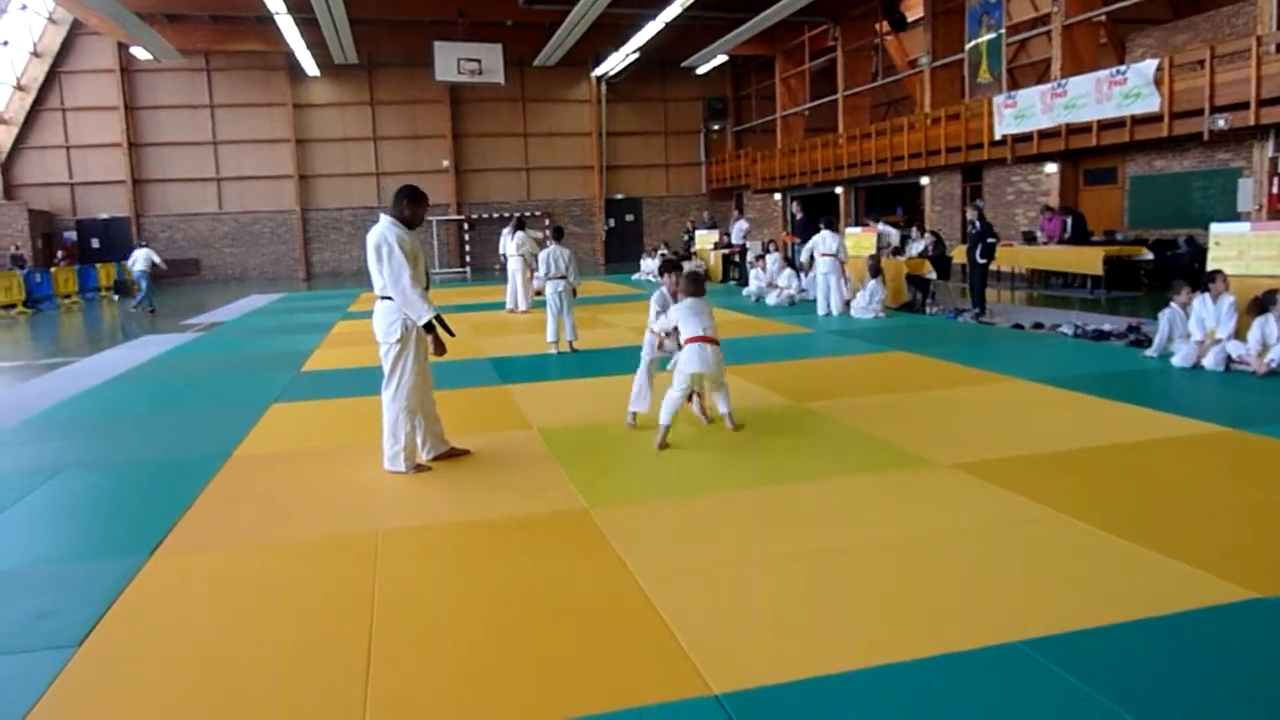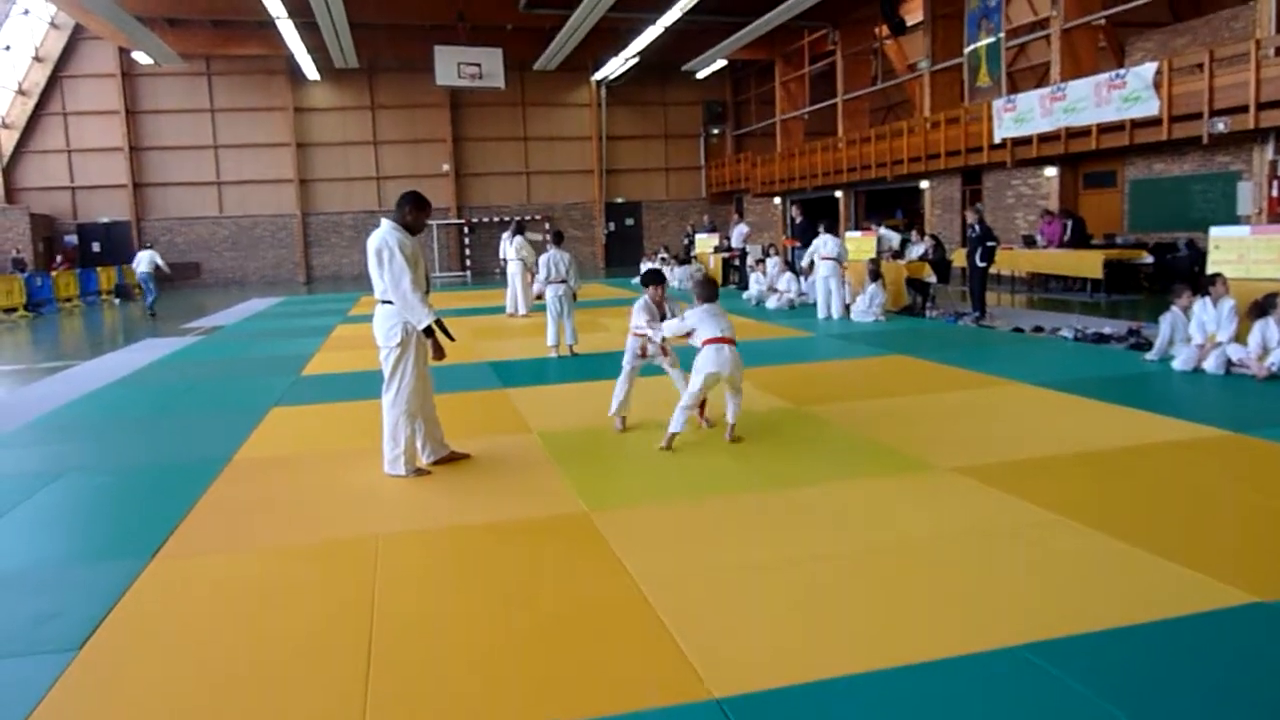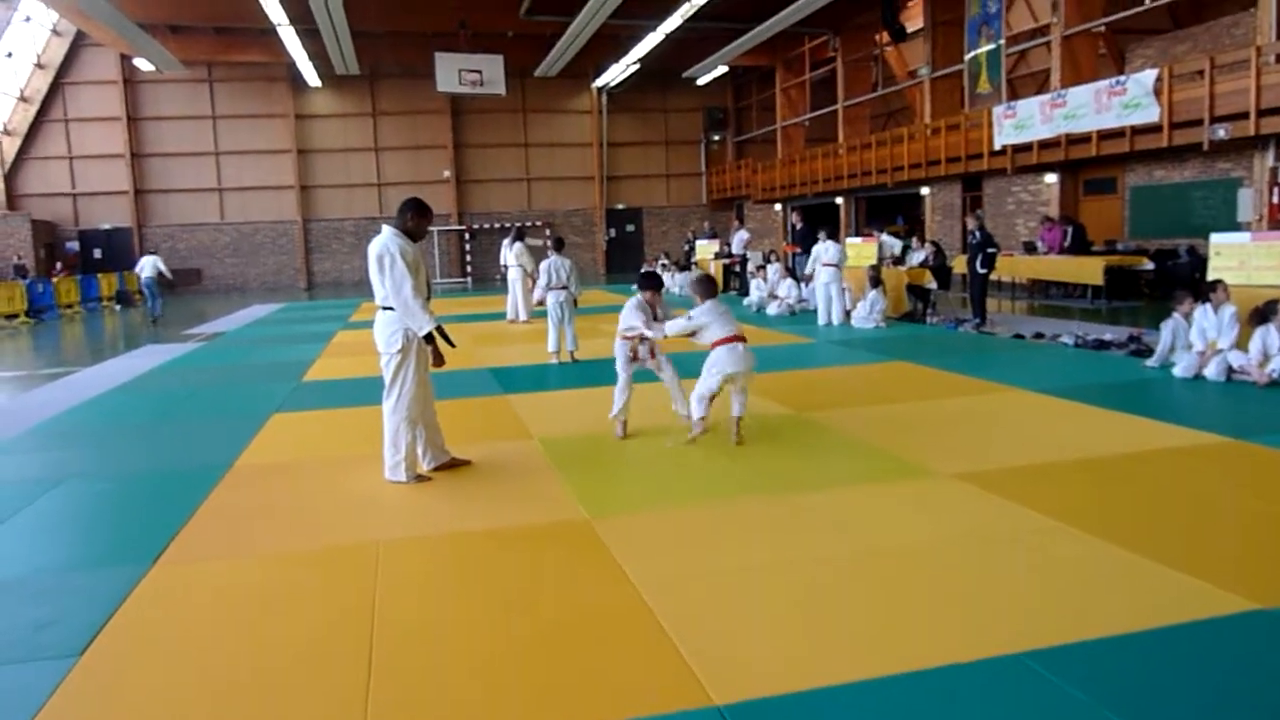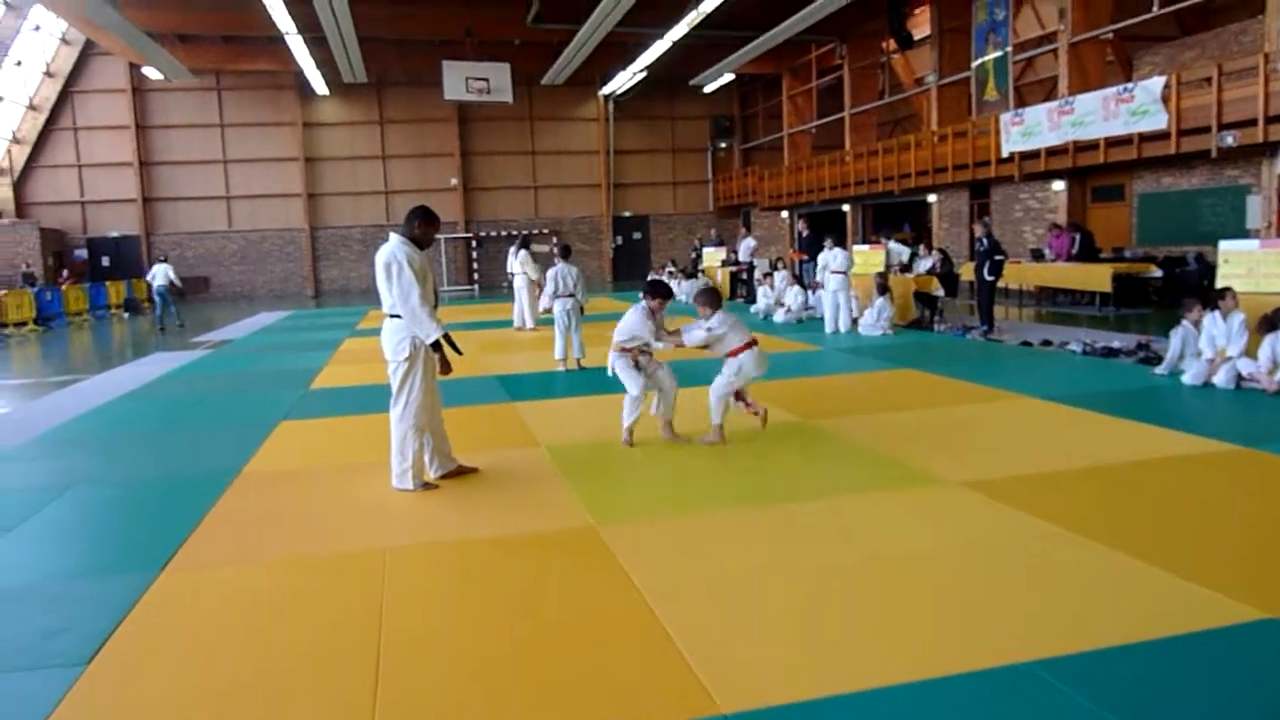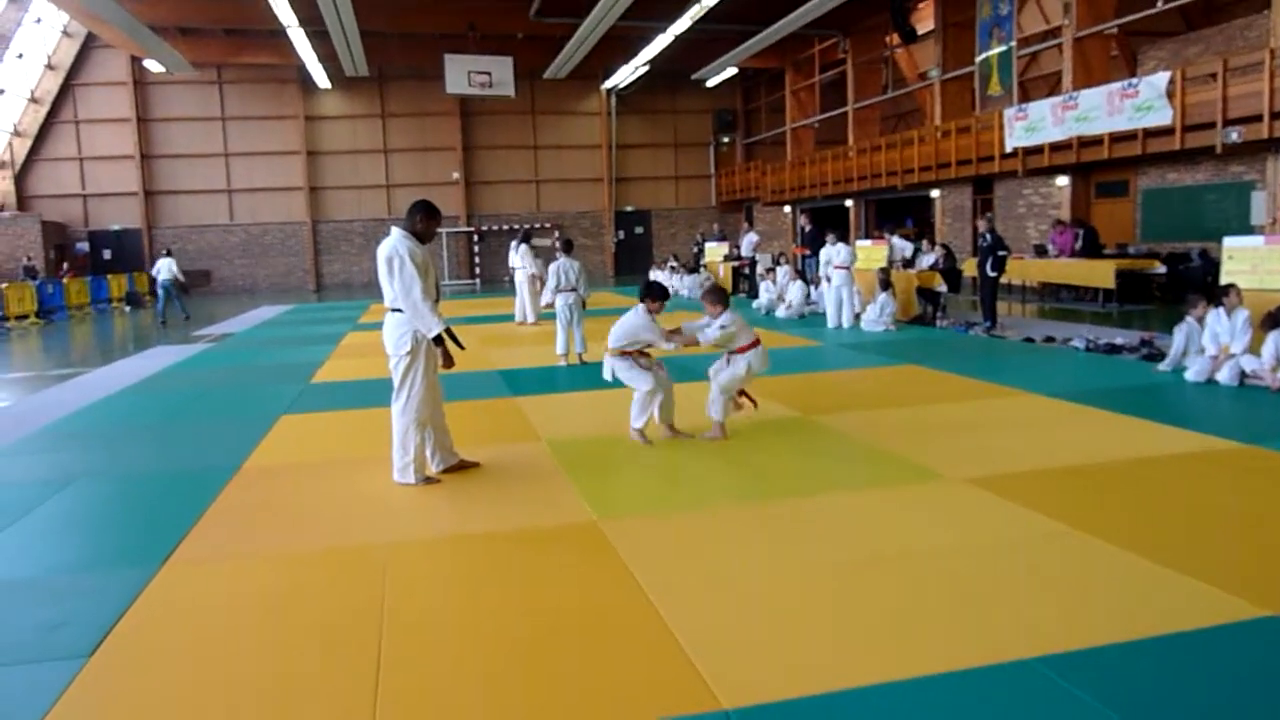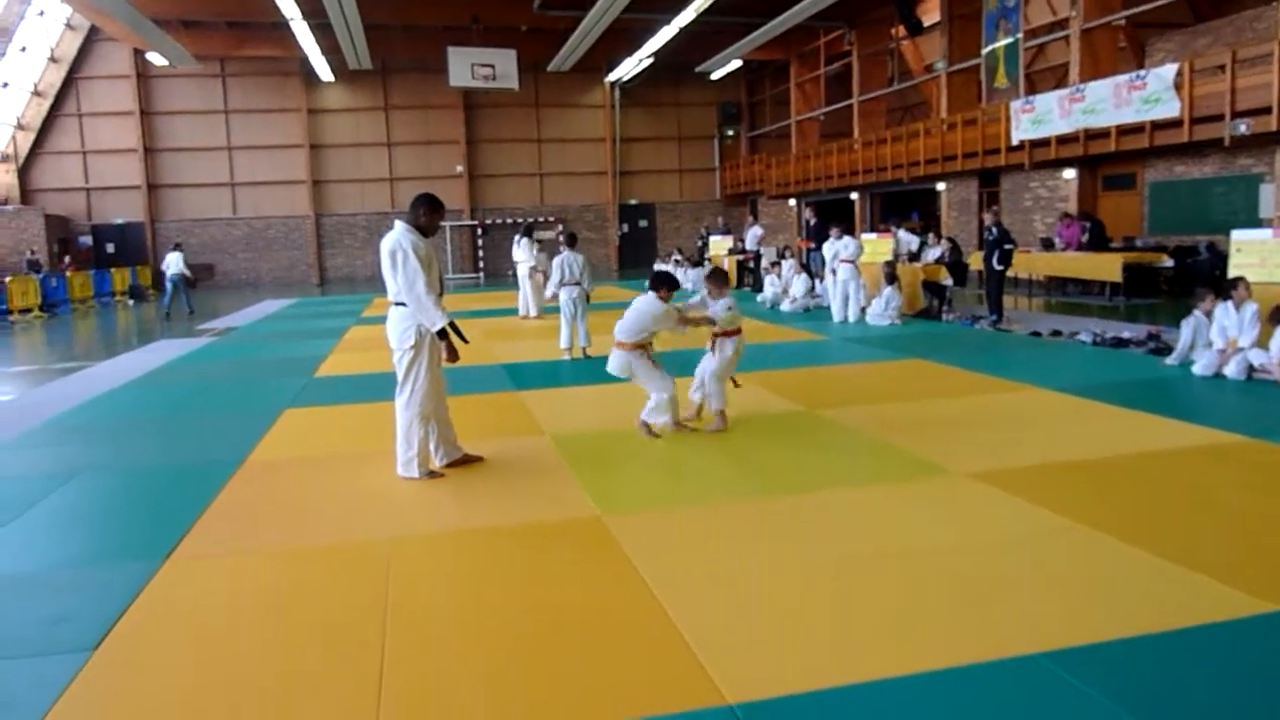
dt=0.1s
person 1, frame 1
left shoulder: (394, 233)
right shoulder: (389, 235)
right elbow: (405, 287)
left wrist: (429, 321)
right wrist: (432, 330)
left hip: (406, 317)
right hip: (399, 319)
left knee: (420, 386)
right knee: (402, 390)
left ankle: (435, 447)
right ankle: (399, 459)
person 1, frame 2
left shoulder: (395, 237)
right shoulder: (390, 239)
right elbow: (405, 290)
left wrist: (428, 326)
right wrist: (431, 333)
left hip: (406, 321)
right hip: (400, 323)
left knee: (420, 391)
right knee: (402, 394)
left ankle: (435, 451)
right ankle: (399, 462)
person 1, frame 3
left shoulder: (396, 243)
right shoulder: (391, 246)
right elbow: (406, 297)
left wrist: (429, 333)
right wrist: (431, 340)
left hip: (407, 327)
right hip: (400, 329)
left knee: (421, 397)
right knee: (403, 400)
left ankle: (436, 457)
right ankle: (400, 469)
person 1, frame 4
left shoulder: (403, 251)
right shoulder: (399, 253)
right elbow: (414, 305)
left wrist: (435, 341)
right wrist: (439, 348)
left hip: (415, 335)
right hip: (407, 337)
left knee: (428, 405)
right knee: (409, 408)
left ankle: (443, 465)
right ankle: (407, 476)
person 1, frame 5
left shoulder: (404, 245)
right shoulder: (401, 248)
right elbow: (415, 299)
left wrist: (437, 336)
right wrist: (440, 342)
left hip: (416, 329)
right hip: (409, 331)
left knee: (430, 399)
right knee: (411, 402)
left ankle: (444, 459)
right ankle: (408, 471)
person 1, frame 6
left shoulder: (408, 239)
right shoulder: (405, 241)
right elbow: (419, 293)
left wrist: (440, 331)
right wrist: (445, 336)
left hip: (420, 323)
right hip: (413, 325)
left knee: (433, 393)
right knee: (415, 396)
left ankle: (448, 453)
right ankle: (412, 465)
